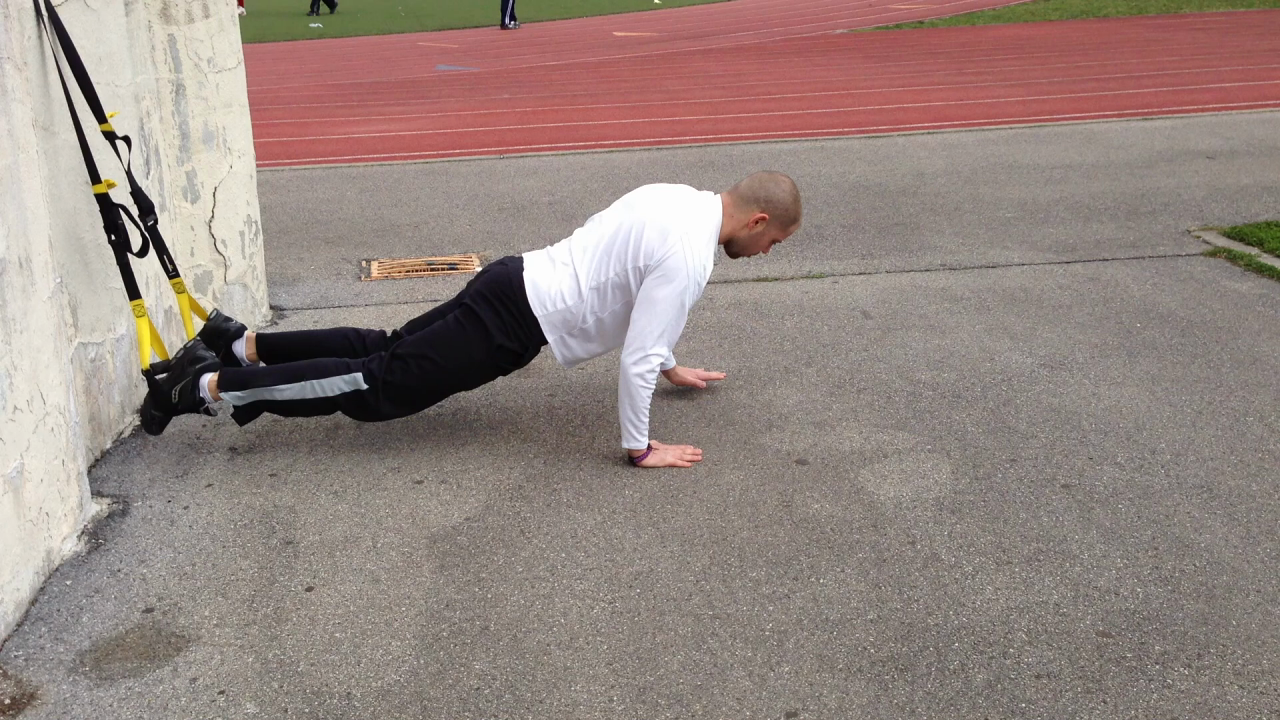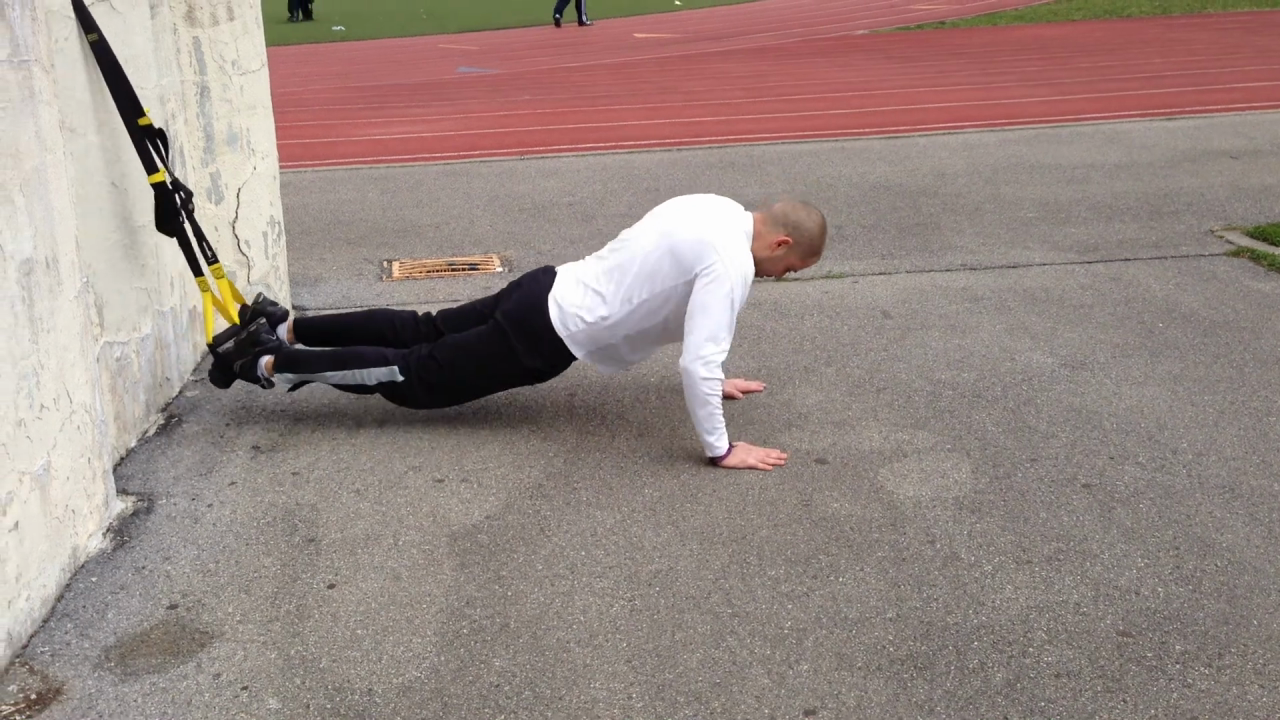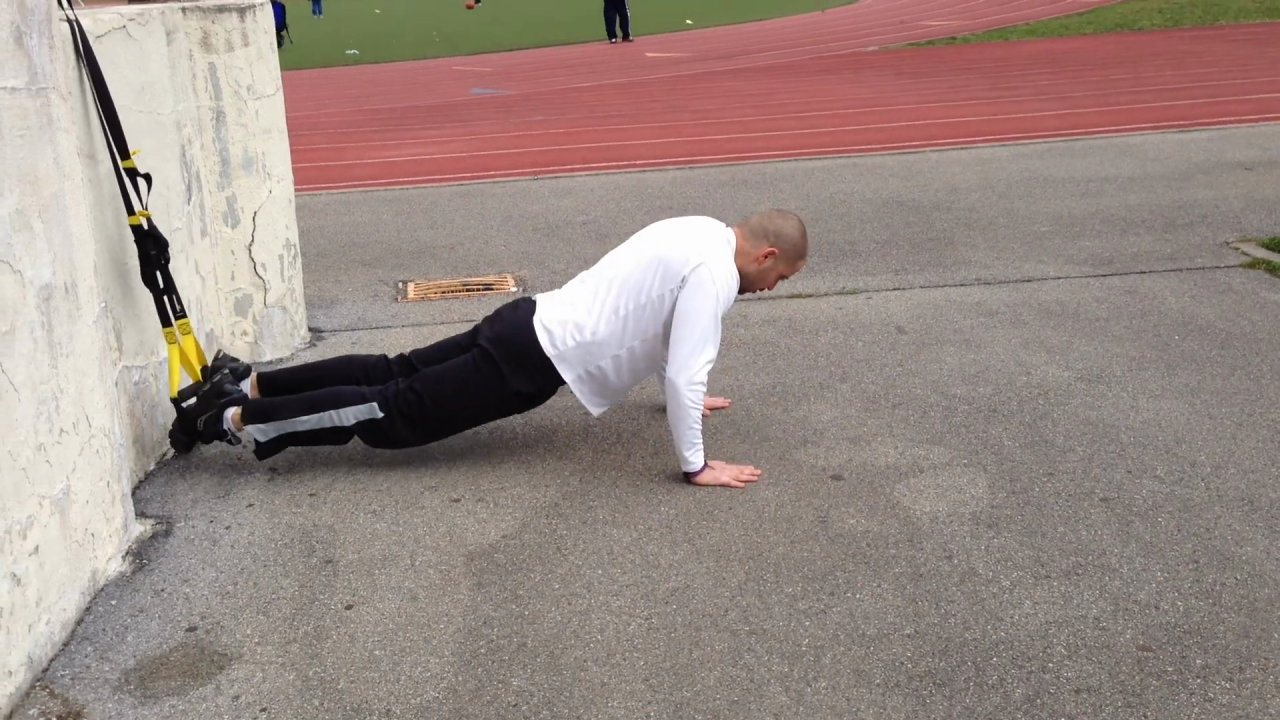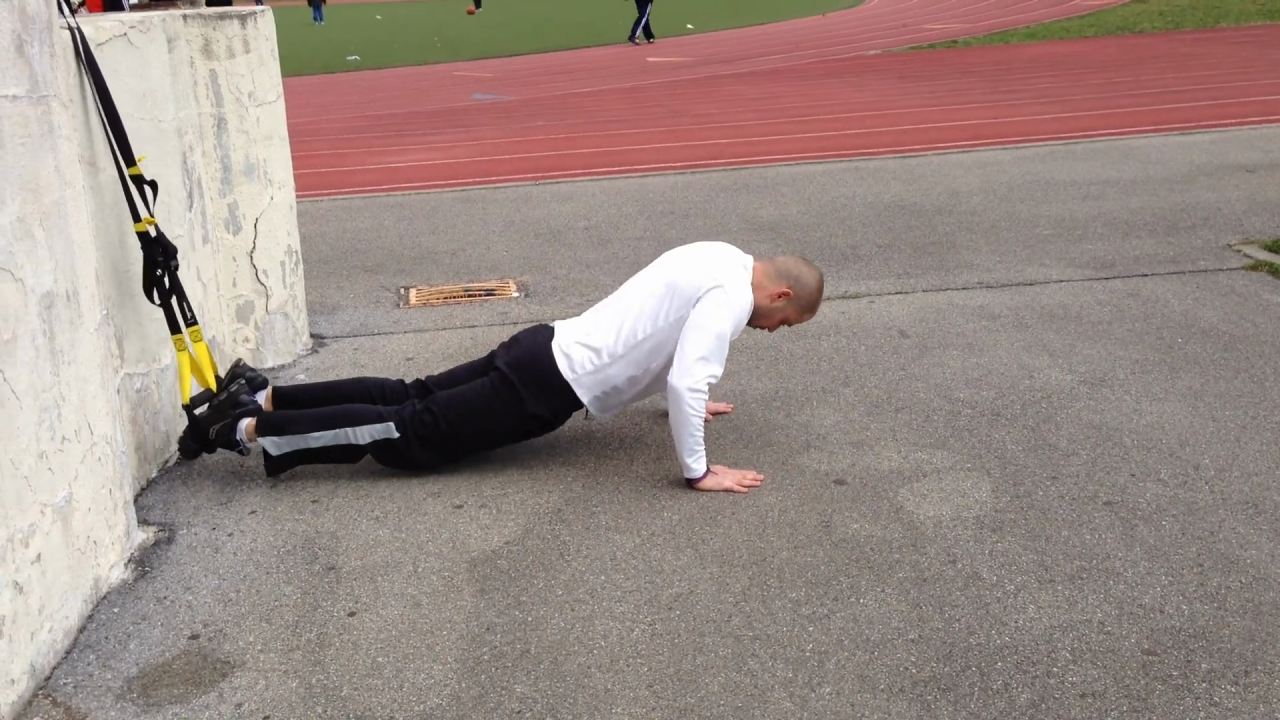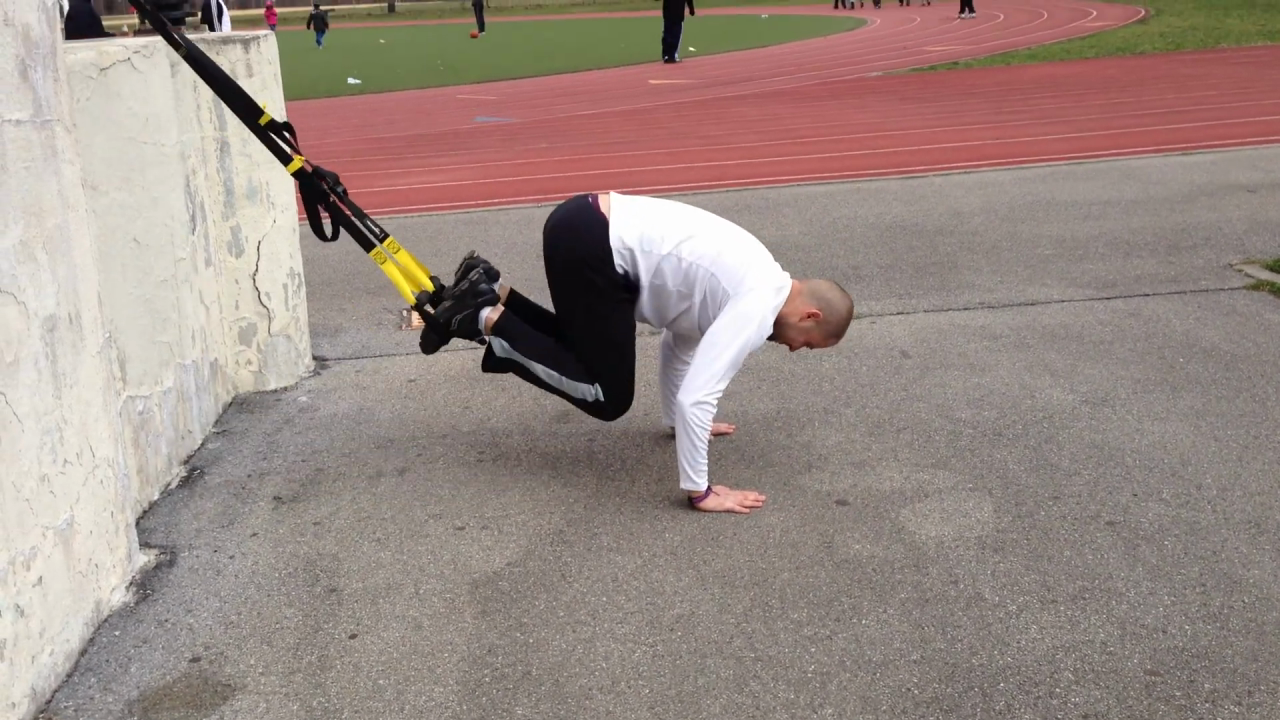
dt=1s
person 1, frame 1
left shoulder: (683, 199)
right shoulder: (690, 257)
right elbow: (638, 358)
left wrist: (673, 366)
right wrist: (639, 448)
left hip: (516, 284)
right hip: (515, 320)
left knee: (383, 349)
right knee: (375, 386)
left ankle: (242, 344)
right ankle: (207, 385)
person 1, frame 2
left shoulder: (716, 209)
right shoulder: (730, 263)
right elbow: (697, 363)
left wrist: (719, 383)
right wrist: (720, 448)
left hip: (546, 291)
right hip: (548, 336)
left knee: (422, 333)
right knee: (414, 373)
left ankle: (281, 326)
right ankle: (270, 363)
person 1, frame 3
left shoulder: (701, 232)
right shoulder: (716, 273)
right elbow: (685, 374)
left wrist: (683, 395)
right wrist: (697, 466)
left hip: (530, 326)
right hip: (534, 360)
left knee: (393, 375)
right knee: (393, 413)
left ankle: (245, 382)
right ankle: (236, 417)
person 1, frame 4
left shoulder: (719, 257)
right shoulder: (733, 295)
right elbow: (686, 381)
left wrist: (685, 400)
right wrist: (699, 471)
left hip: (545, 350)
right hip: (546, 386)
left knee: (413, 398)
right knee: (409, 433)
left ankle: (261, 395)
right ankle: (251, 428)
person 1, frame 5
left shoulder: (753, 278)
right shoulder: (758, 306)
left elbow: (679, 334)
right elbow: (696, 395)
left wrist: (674, 420)
right wrist: (699, 490)
left hip: (584, 221)
right hip: (590, 242)
left knee: (590, 355)
right knee: (607, 396)
left ankle: (489, 295)
right ankle: (488, 321)
